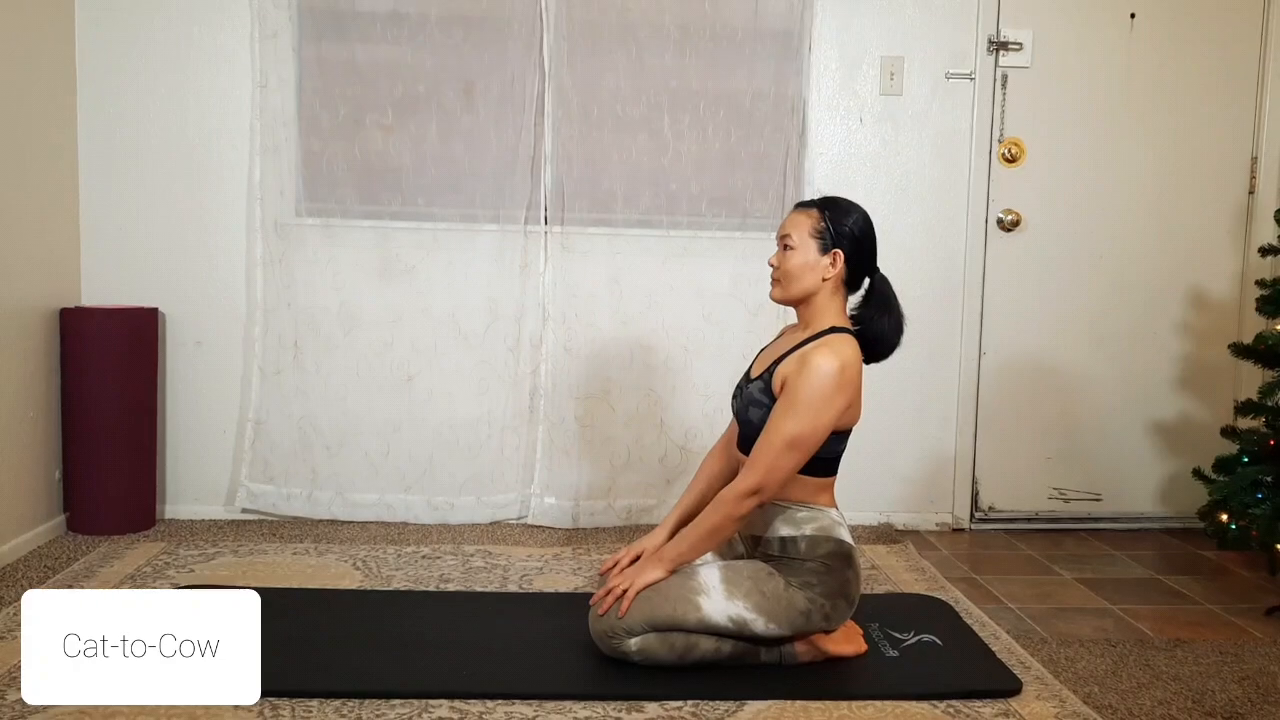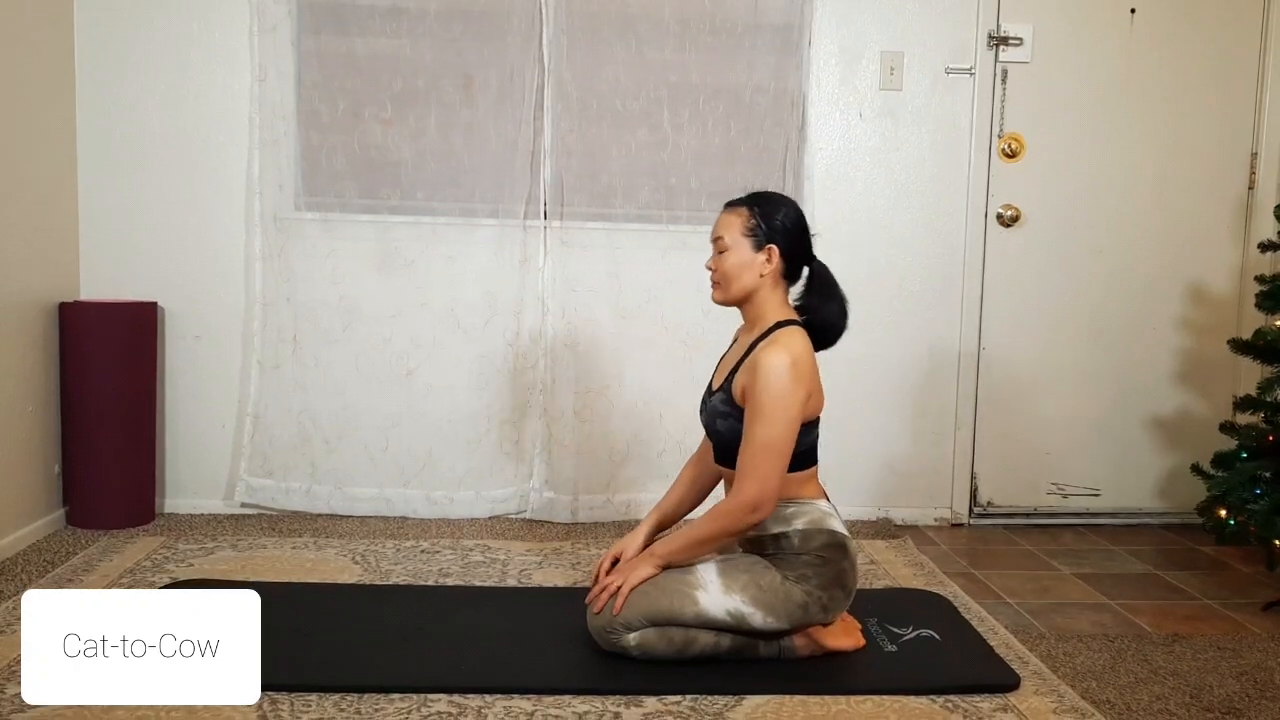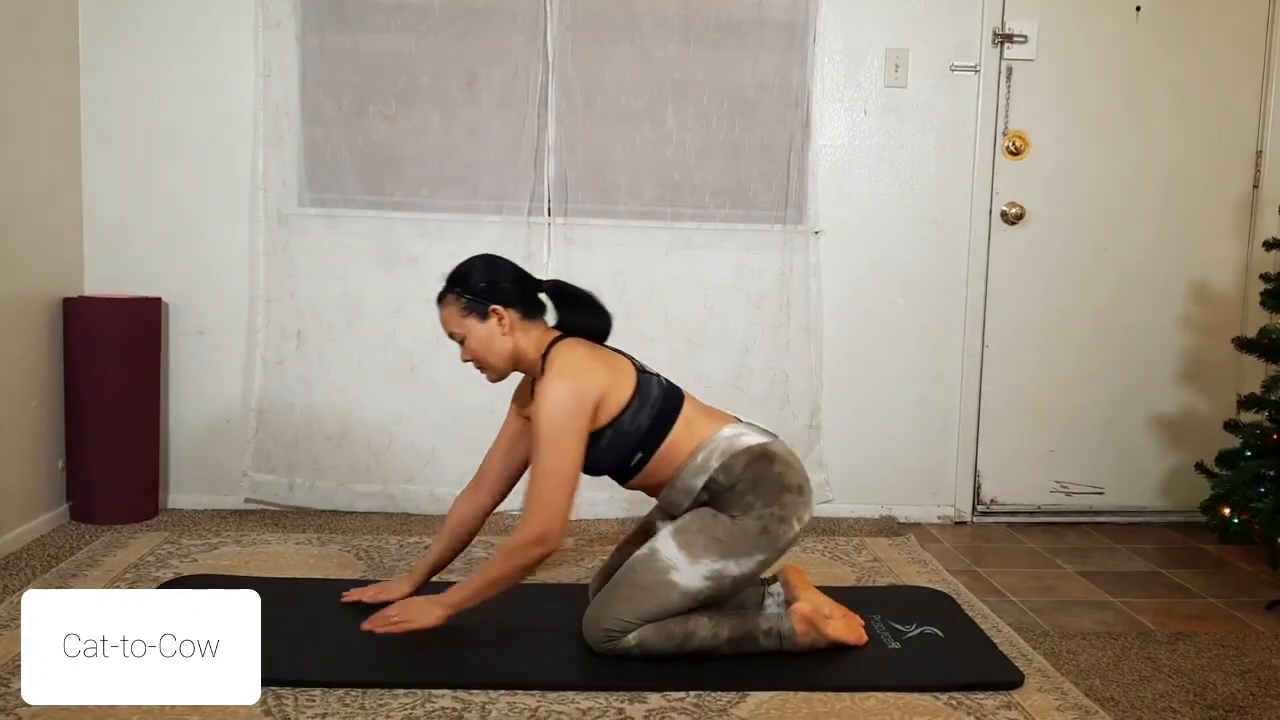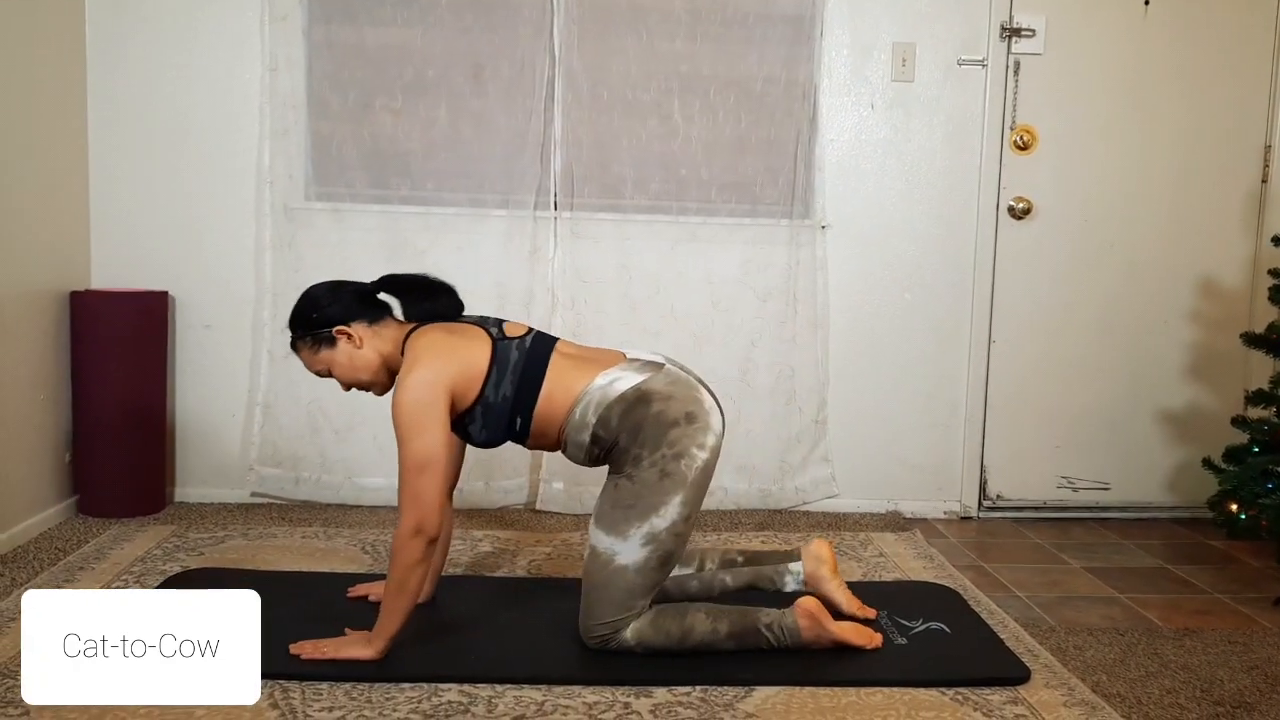
dt=1s
person 1, frame 1
left shoulder: (828, 362)
right shoulder: (793, 339)
left elbow: (752, 487)
right elbow: (729, 449)
left wrist: (663, 562)
right wrist: (663, 532)
left hip: (805, 567)
right hip: (758, 540)
left knee: (615, 621)
right knee: (614, 589)
left ankle: (804, 642)
right ankle: (796, 628)
person 1, frame 2
left shoulder: (779, 358)
right shoulder: (750, 339)
left elbow: (751, 504)
right elbow: (711, 458)
left wrist: (653, 559)
right wrist: (645, 533)
left hip: (802, 564)
right hip: (760, 543)
left knee: (613, 617)
right knee: (613, 586)
left ankle: (800, 636)
right ankle: (793, 620)
person 1, frame 3
left shoulder: (563, 385)
right shoulder: (537, 389)
left elbow: (540, 534)
right elbow: (482, 493)
left wrist: (443, 605)
right wrist: (412, 580)
left hip: (755, 493)
right hip: (713, 493)
left knee: (608, 629)
right knee: (611, 592)
left ankle: (791, 624)
right ankle: (776, 591)
person 1, frame 4
left shoulder: (419, 378)
right shoulder: (444, 346)
left elbow: (419, 525)
right elbow: (441, 494)
left wrist: (376, 641)
right wrist: (418, 585)
left hip: (661, 430)
right hip: (672, 399)
left knee: (608, 628)
right knee: (646, 575)
left ankle: (797, 625)
right ankle: (801, 567)
